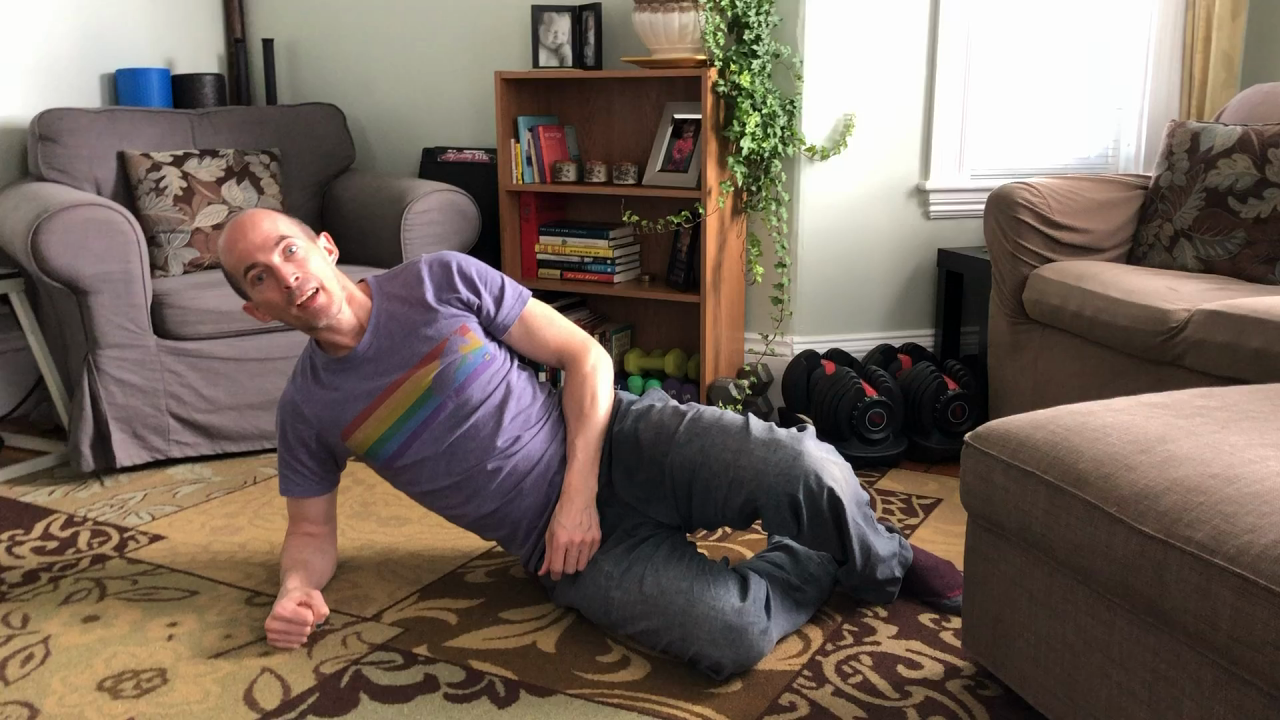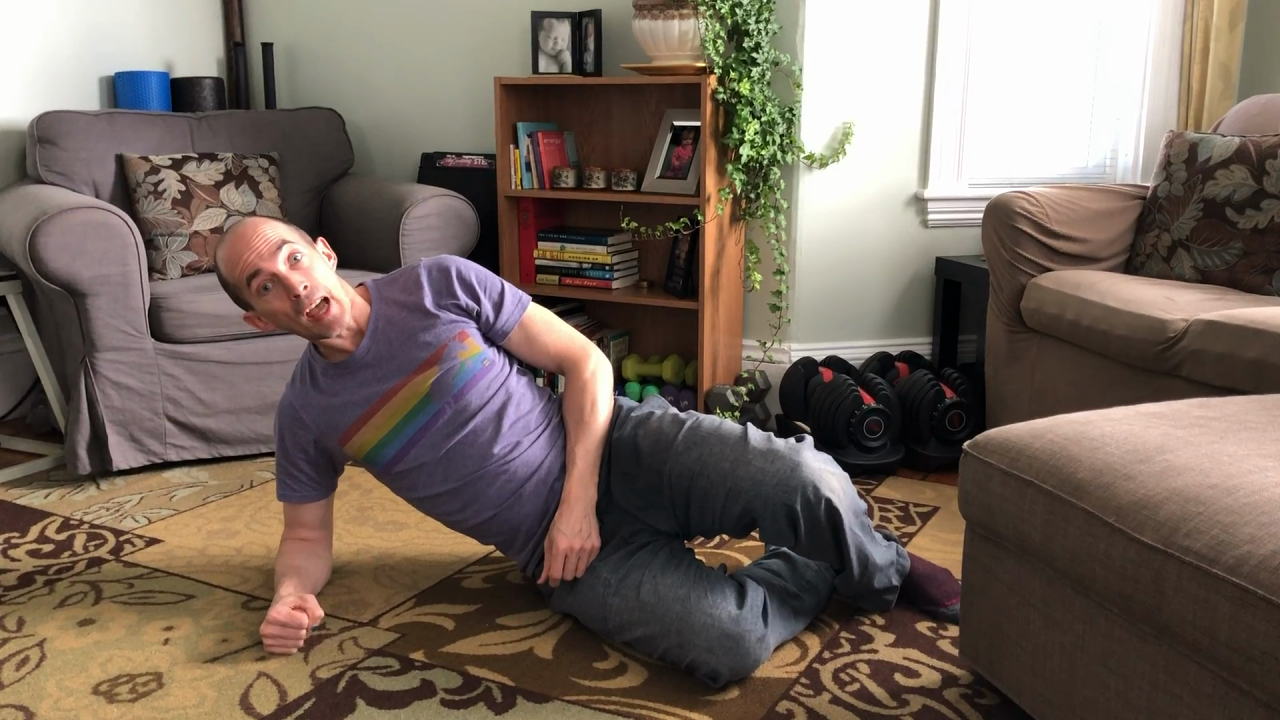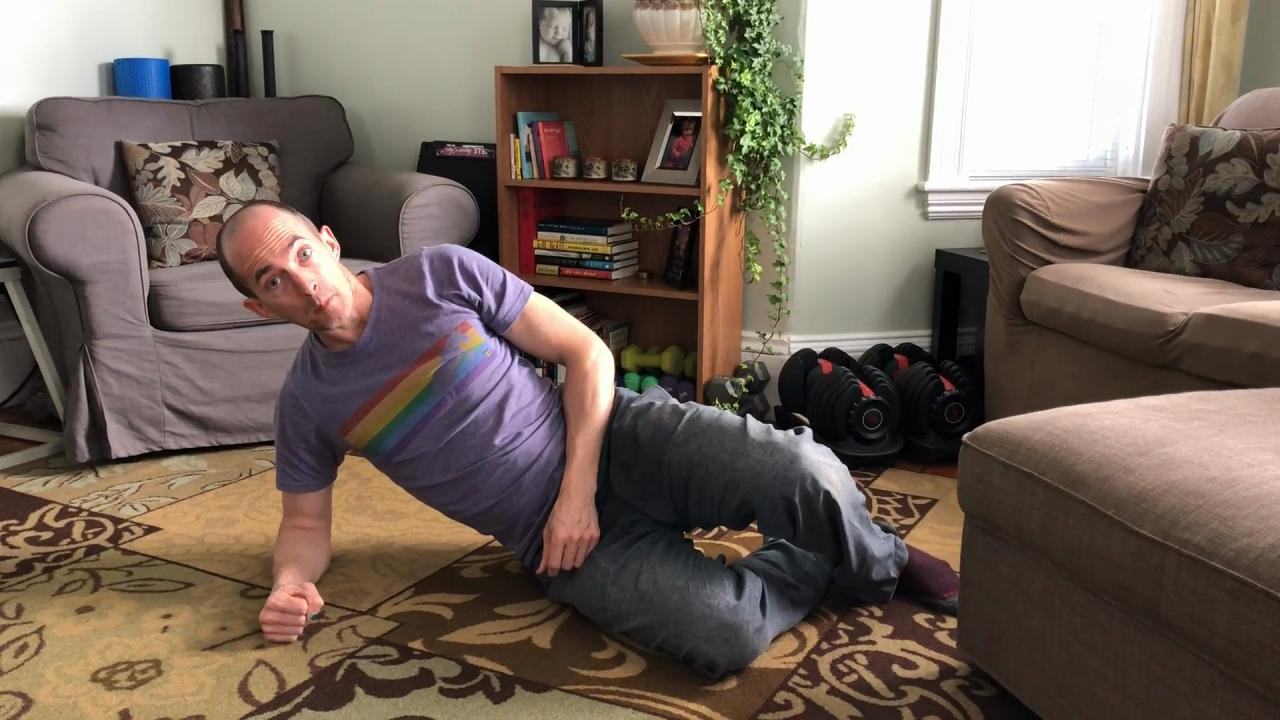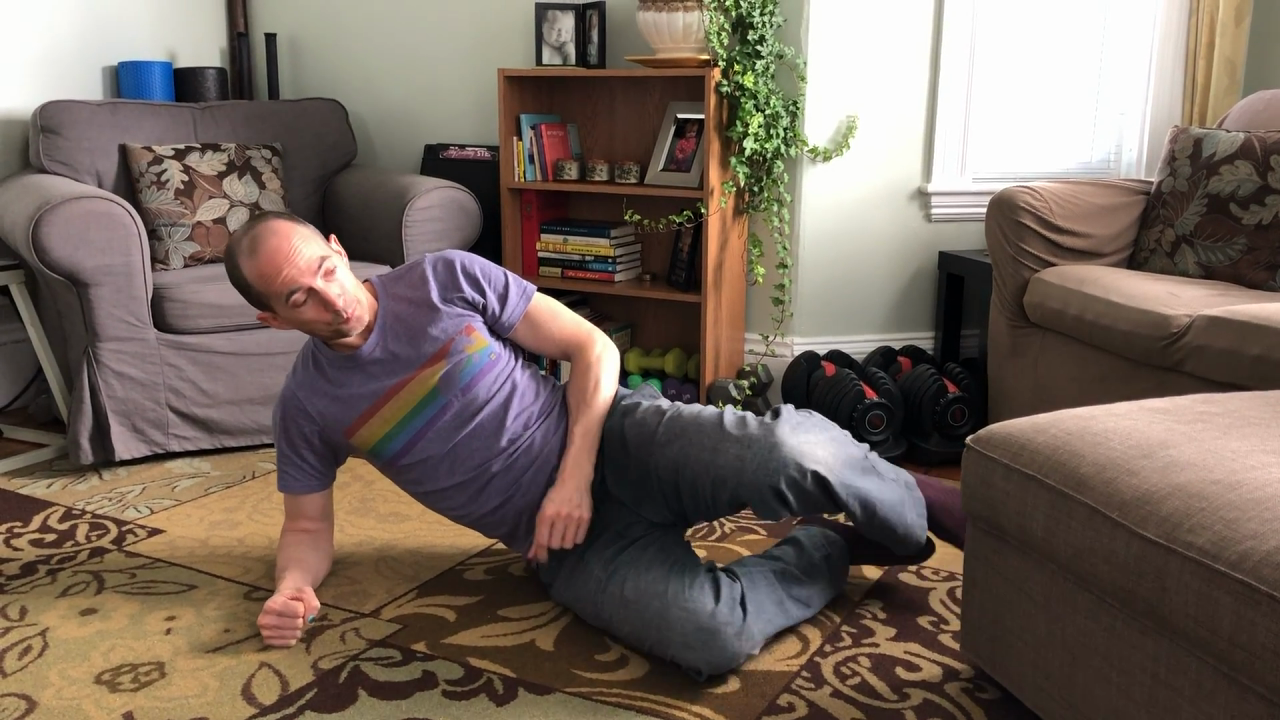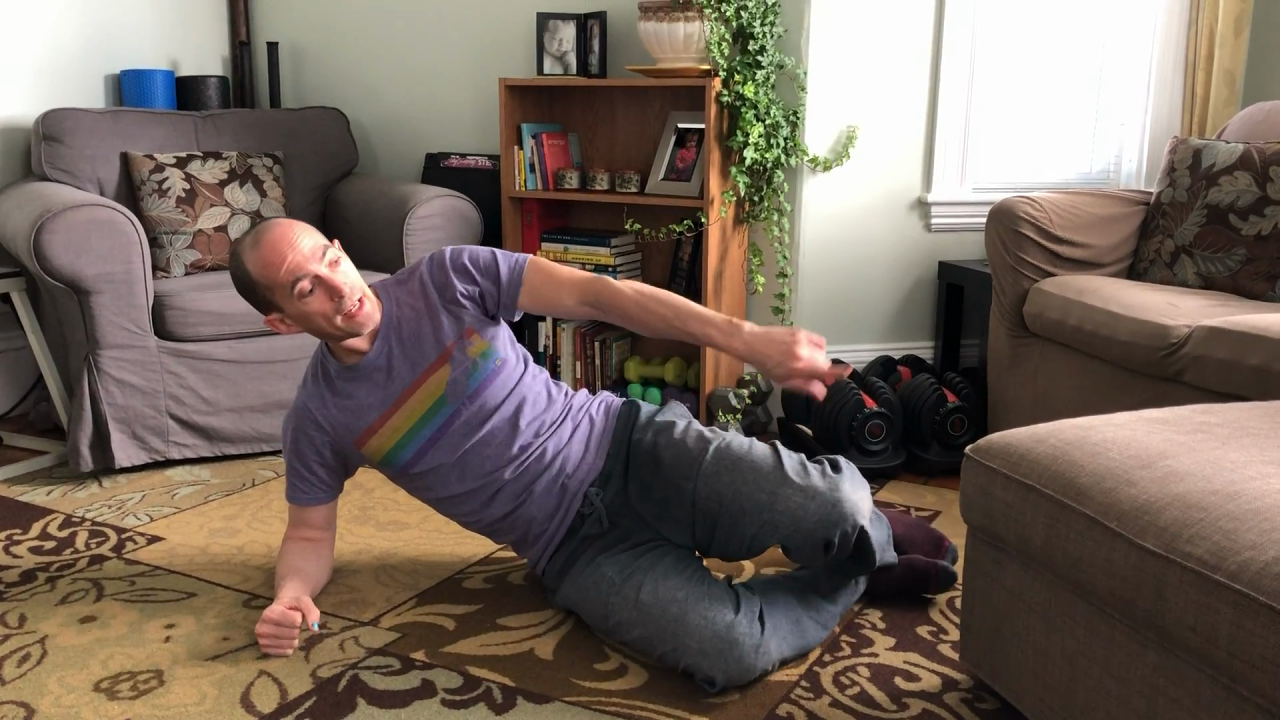
dt=1s
person 1, frame 1
left shoulder: (440, 279)
right shoulder: (307, 409)
left elbow: (585, 358)
right elbow: (311, 530)
left wrist: (579, 492)
right wrist: (295, 589)
left hip: (617, 444)
right hip: (550, 536)
left knee: (806, 470)
right knee: (727, 637)
left ankle: (881, 561)
right ankle: (814, 567)
person 1, frame 2
left shoulder: (440, 282)
right shoulder: (306, 413)
left elbow: (585, 362)
right elbow: (307, 534)
left wrist: (580, 498)
right wrist: (291, 594)
left hip: (617, 448)
right hip: (552, 543)
left knee: (805, 480)
right knee: (727, 644)
left ankle: (879, 569)
right ankle: (812, 573)
person 1, frame 3
left shoulder: (442, 273)
right shoulder: (306, 403)
left elbow: (587, 354)
right elbow: (305, 524)
left wrist: (578, 490)
right wrist: (289, 584)
left hip: (617, 440)
right hip: (550, 532)
left knee: (803, 472)
right knee: (726, 634)
left ankle: (877, 563)
right ankle: (811, 565)
person 1, frame 4
left shoulder: (446, 277)
right shoulder: (306, 405)
left elbow: (593, 349)
right elbow: (307, 526)
left wrist: (576, 478)
right wrist: (290, 589)
left hip: (616, 440)
right hip: (568, 541)
left knee: (781, 451)
right knee: (711, 638)
left ankle: (897, 503)
right ankle: (834, 550)
person 1, frame 5
left shoulder: (447, 277)
right shoulder: (318, 419)
left elbow: (598, 295)
right elbow: (309, 533)
left wrist: (745, 338)
right wrist: (290, 595)
left hip: (629, 447)
right hip: (576, 543)
left knee: (831, 508)
right knee: (729, 651)
left ankle: (867, 532)
right ankle: (853, 576)
